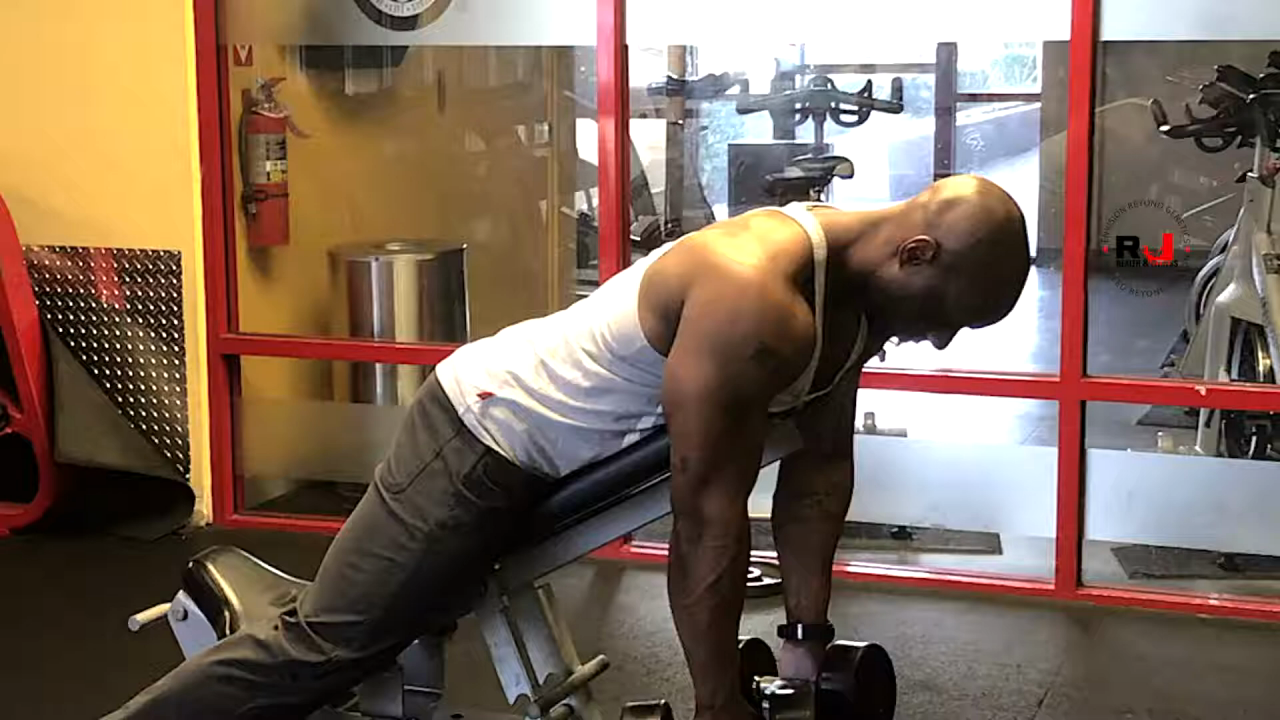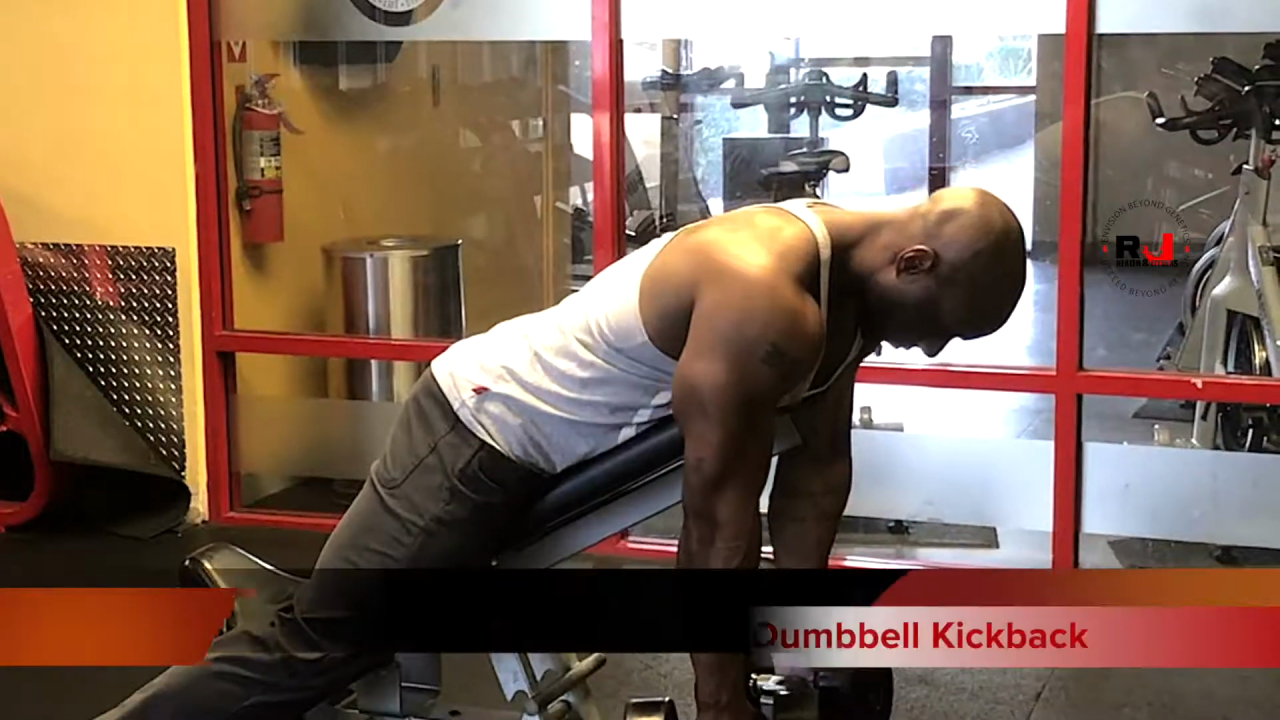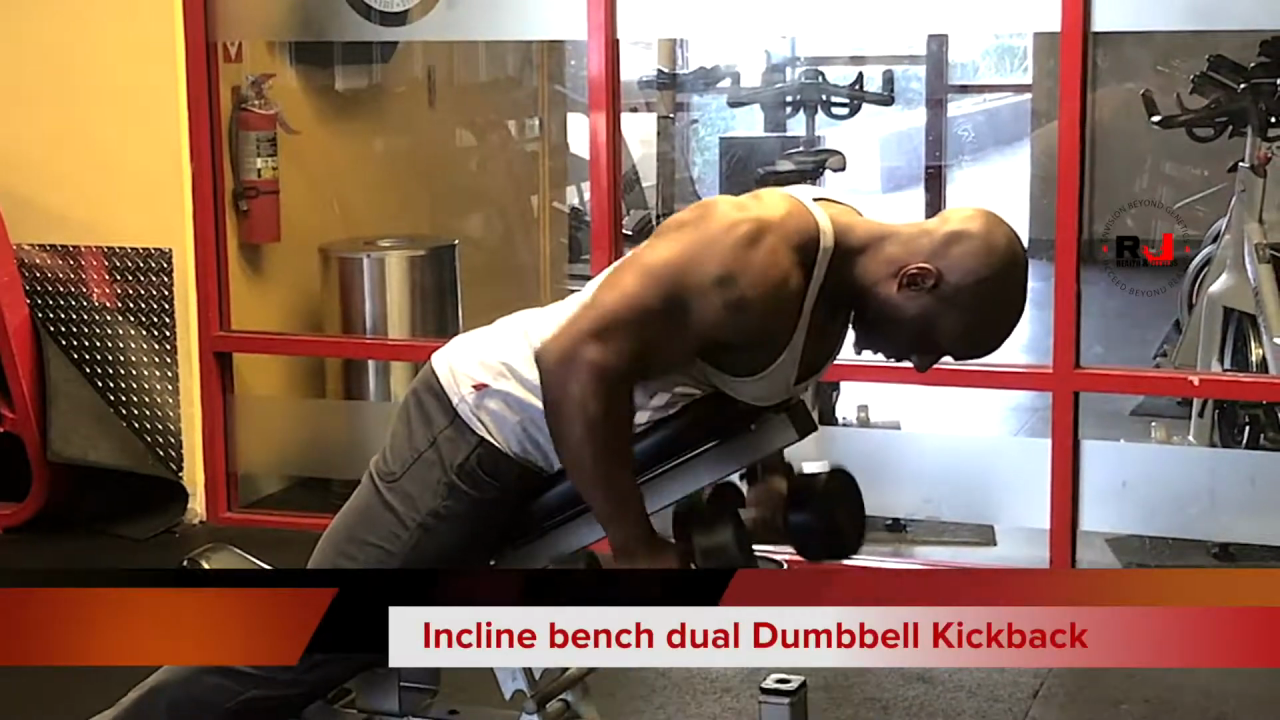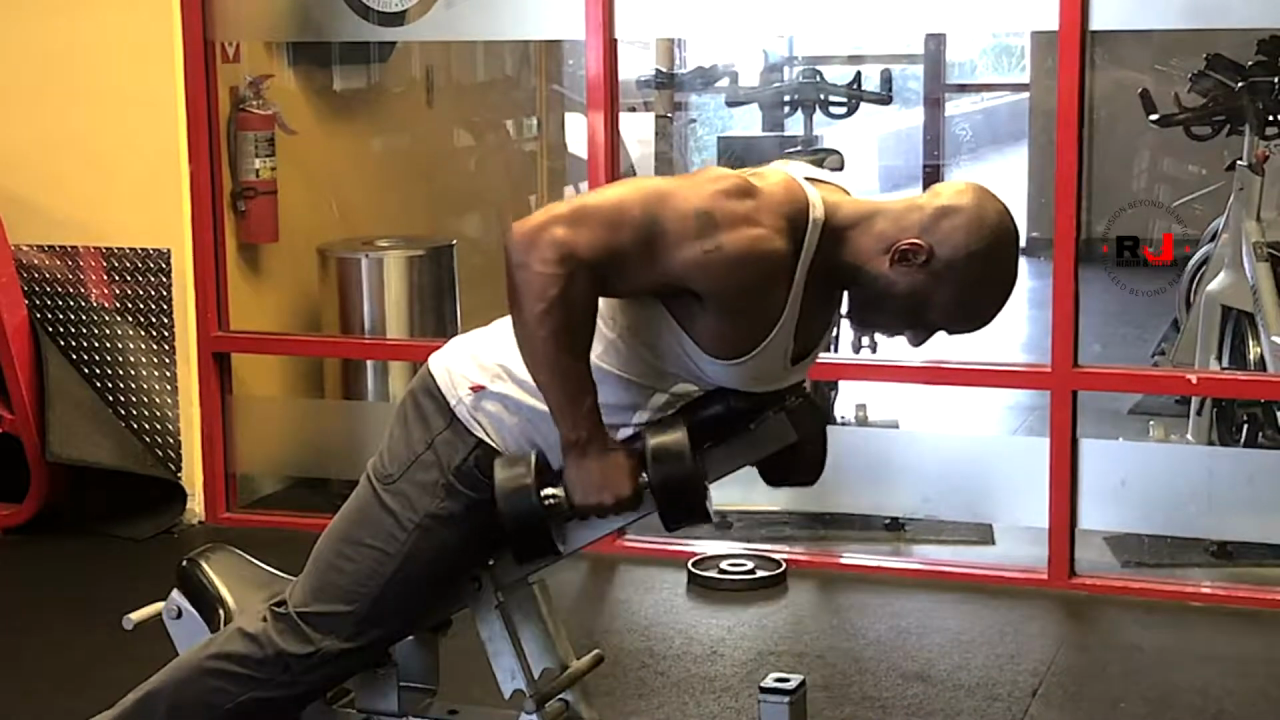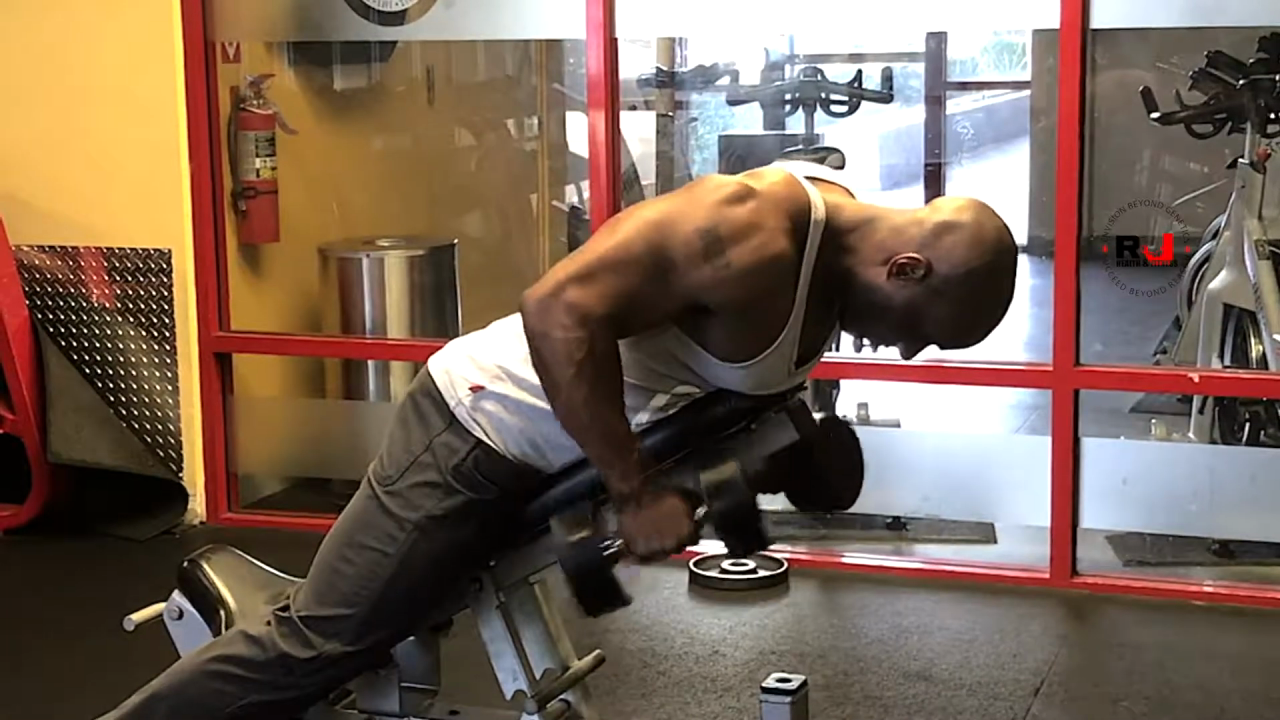
dt=0.5s
person 1, frame 1
left shoulder: (855, 284)
right shoulder: (757, 299)
left elbow: (818, 465)
right elbow: (707, 516)
left wrist: (807, 637)
left hip: (547, 443)
right hip: (490, 429)
right knee: (322, 644)
person 1, frame 2
left shoulder: (852, 285)
right shoulder: (766, 298)
left elbow: (816, 462)
right elbow: (719, 513)
left hip: (543, 445)
right hip: (487, 426)
right knee: (320, 642)
person 1, frame 3
left shoulder: (843, 261)
right shoulder: (763, 259)
right elbow: (578, 361)
right wrist: (632, 546)
left hip: (533, 446)
right hip: (488, 421)
person 1, frame 4
left shoulder: (835, 237)
right shoulder: (750, 232)
right elbow: (545, 245)
right wrist: (585, 444)
left hip: (531, 441)
right hip: (488, 423)
right knee: (312, 637)
person 1, frame 5
left shoulder: (840, 234)
right shoulder: (754, 234)
right elbow: (562, 307)
right wrist: (636, 494)
left hip: (541, 449)
right hip: (487, 424)
left knee: (367, 623)
right knee: (317, 641)
